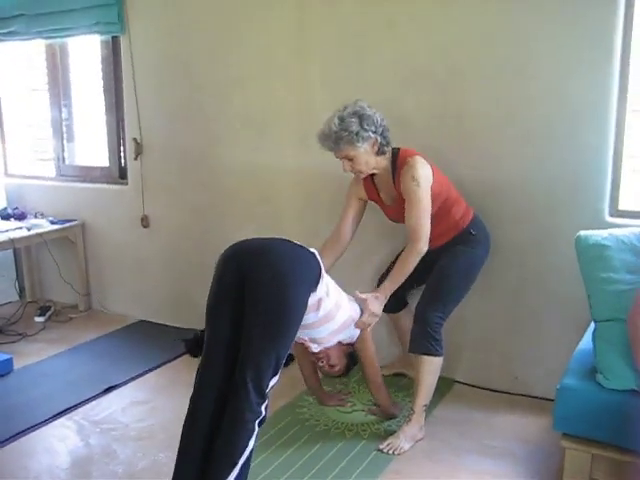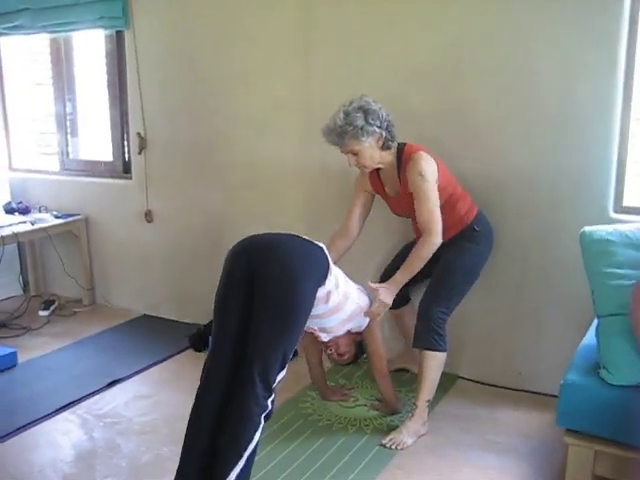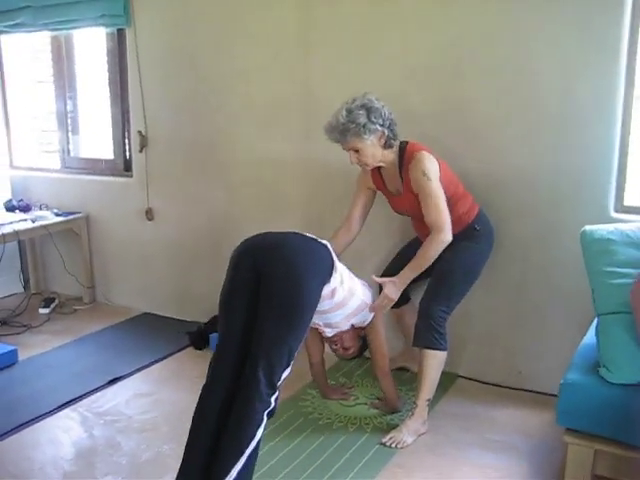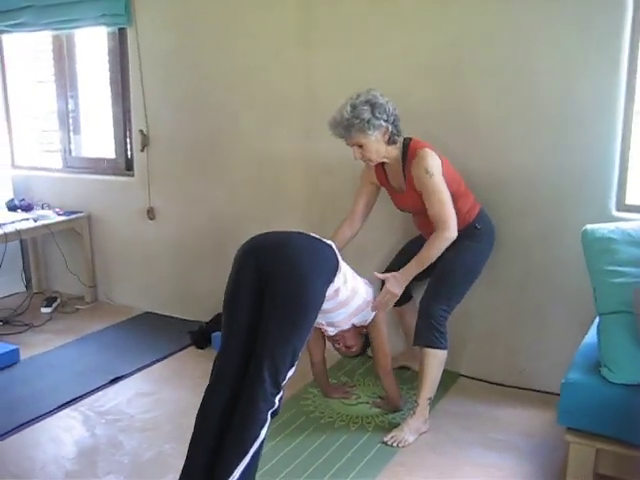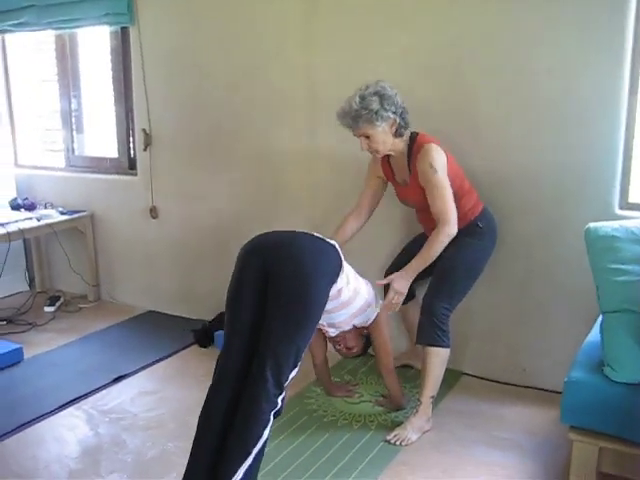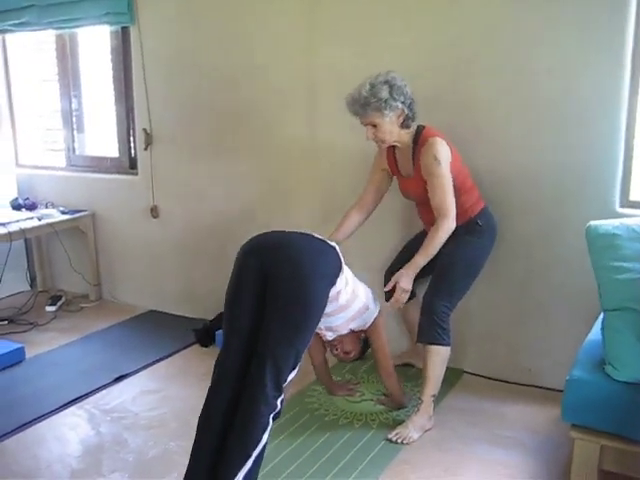
dt=0.1s
person 1, frame 1
left shoulder: (413, 169)
right shoulder: (362, 183)
left elbow: (418, 244)
right elbow: (339, 239)
left wrist: (378, 297)
left hip: (465, 240)
right hip: (432, 243)
left knee: (428, 317)
right knee: (389, 290)
left ankle: (416, 423)
right ankle: (410, 360)
person 1, frame 2
left shoulder: (417, 164)
right shoulder: (369, 176)
left elbow: (434, 237)
right elbow: (348, 231)
left wrist: (393, 287)
left hip: (468, 236)
right hip: (434, 236)
left knee: (432, 313)
right knee: (390, 283)
left ankle: (419, 419)
right ankle: (413, 355)
person 1, frame 3
left shoulder: (420, 163)
right shoulder: (371, 173)
left elbow: (442, 234)
right elbow: (350, 227)
left wrist: (400, 283)
left hip: (469, 235)
right hip: (433, 235)
left knee: (433, 312)
right knee: (390, 281)
left ankle: (419, 418)
right ankle: (414, 354)
person 1, frame 4
left shoulder: (423, 160)
right shoulder: (375, 169)
left elbow: (448, 230)
right elbow: (354, 220)
left wrist: (404, 277)
left hip: (470, 233)
right hip: (435, 233)
left knee: (432, 310)
right knee: (390, 281)
left ankle: (420, 417)
right ankle: (414, 353)
person 1, frame 5
left shoulder: (428, 155)
right shoulder: (381, 163)
left elbow: (448, 226)
right elbow: (359, 214)
left wrist: (408, 276)
left hip: (471, 231)
right hip: (438, 230)
left knee: (435, 308)
right knee: (393, 279)
left ankle: (423, 415)
right ankle: (418, 352)
person 1, frame 6
left shoulder: (432, 148)
right shoulder: (387, 154)
left elbow: (447, 220)
right elbow: (363, 206)
left wrist: (412, 271)
left hip: (472, 229)
right hip: (440, 228)
left knee: (436, 307)
right knee: (394, 279)
left ankle: (425, 413)
right ankle: (419, 351)
person 2, frame 1
right shoulder: (351, 319)
left elbow: (306, 363)
right elbow: (374, 379)
left wrist: (322, 395)
right wrist: (388, 409)
right hip: (288, 269)
left knee: (212, 383)
right knee: (250, 394)
person 2, frame 2
right shoulder: (359, 306)
left elbow: (312, 354)
right elbow: (380, 369)
left wrist: (325, 391)
right wrist: (392, 404)
left hip: (246, 251)
right hip: (296, 265)
left knee: (219, 376)
right knee: (257, 387)
person 2, frame 3
right shoulder: (362, 302)
left elbow: (314, 351)
right elbow: (382, 367)
left wrist: (326, 389)
right wrist: (392, 402)
left hip: (251, 250)
right hip: (301, 264)
left knee: (225, 373)
right knee: (261, 383)
person 2, frame 4
right shoulder: (364, 301)
left elbow: (315, 354)
right elbow: (384, 365)
left wrist: (327, 388)
right wrist: (394, 401)
left hip: (255, 250)
right hip: (304, 264)
left knee: (228, 374)
right knee: (265, 384)
person 2, frame 5
right shoulder: (365, 302)
left elbow: (317, 354)
right elbow: (386, 365)
left wrist: (330, 386)
right wrist: (396, 400)
left hip: (258, 249)
right hip: (308, 263)
left knee: (231, 372)
right knee: (267, 384)
person 2, frame 6
right shoulder: (363, 307)
left elbow: (314, 346)
right elbow: (386, 367)
left wrist: (331, 385)
right wrist: (398, 399)
left hip: (257, 250)
right hip: (307, 265)
left knee: (229, 374)
right knee: (265, 387)
